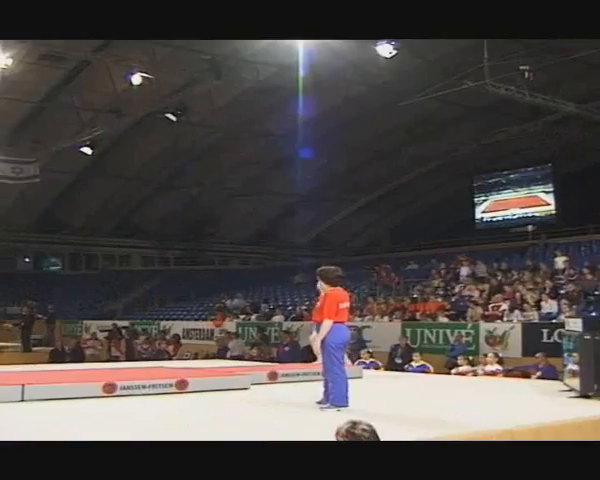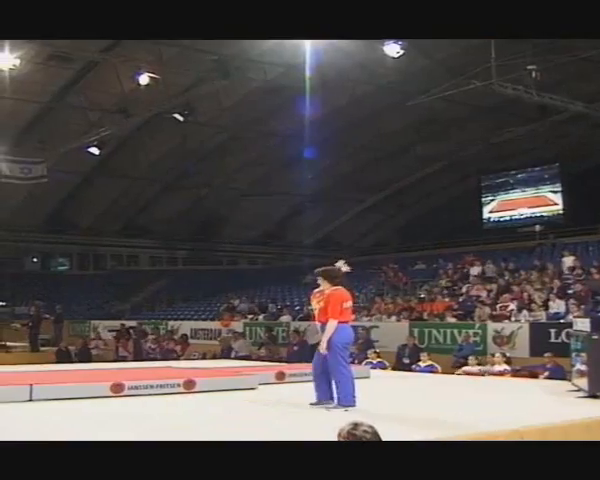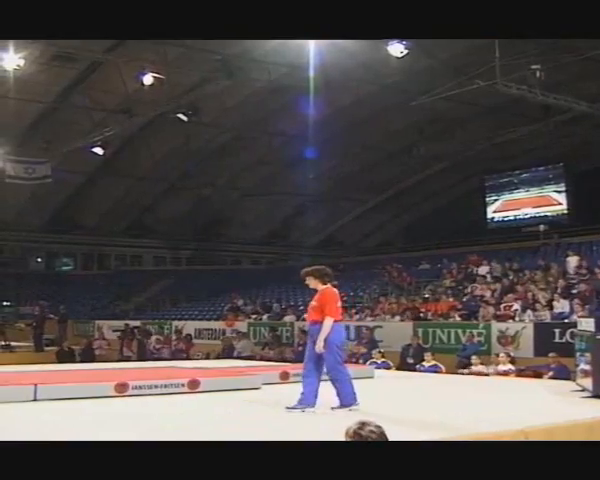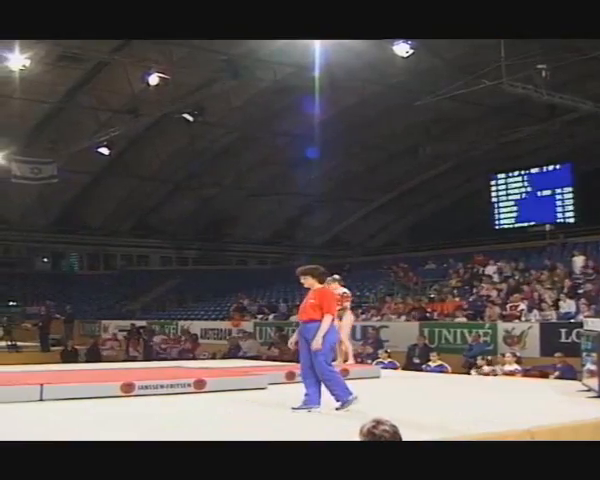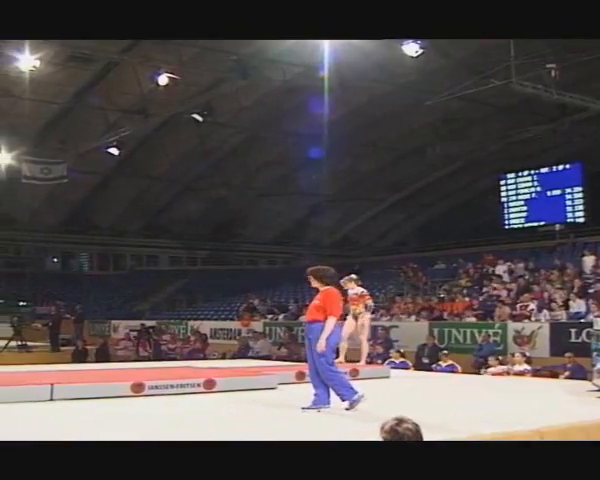
dt=0.5s
person 1, frame 1
left shoulder: (331, 295)
right shoulder: (342, 293)
left elbow: (328, 320)
left wrist: (318, 339)
left hip: (332, 333)
right hip: (340, 331)
left knee: (334, 368)
right knee: (331, 368)
left ankle: (338, 401)
right ankle: (329, 398)
person 1, frame 2
left shoulder: (335, 295)
right shoulder: (341, 292)
left elbow: (333, 320)
left wrist: (324, 340)
left hip: (337, 334)
right hip: (340, 333)
left knee: (339, 368)
right knee: (320, 365)
left ankle: (346, 402)
right ankle: (325, 398)
person 1, frame 3
left shoulder: (329, 293)
right shoulder: (321, 293)
left elbow: (329, 318)
left wrist: (321, 339)
right wrist: (316, 338)
left hip: (330, 334)
right hip: (316, 333)
left knee: (336, 369)
right knee: (310, 369)
left ankle: (349, 401)
right ankle: (307, 402)
person 1, frame 4
left shoulder: (326, 292)
right shoulder: (310, 293)
left elbow: (328, 316)
left wrist: (319, 336)
right wrist: (296, 335)
left hip: (321, 332)
right hip: (306, 333)
left knee: (323, 368)
right knee: (307, 369)
left ankle: (346, 396)
right ankle: (311, 401)
person 1, frame 5
left shoulder: (331, 293)
right shoulder: (321, 294)
left elbow: (332, 318)
left wrist: (323, 338)
left hip: (324, 333)
right hip: (313, 332)
left knee: (326, 368)
right knee: (315, 370)
left ankle: (351, 395)
right ankle: (321, 401)
